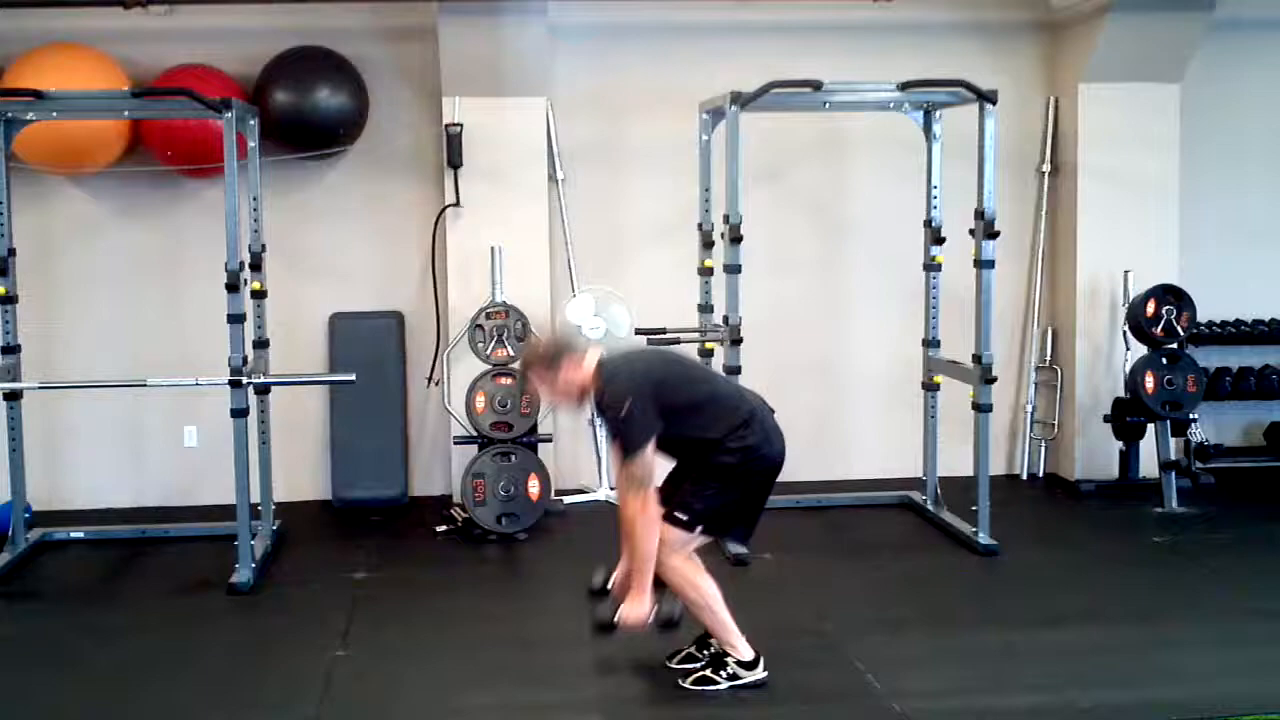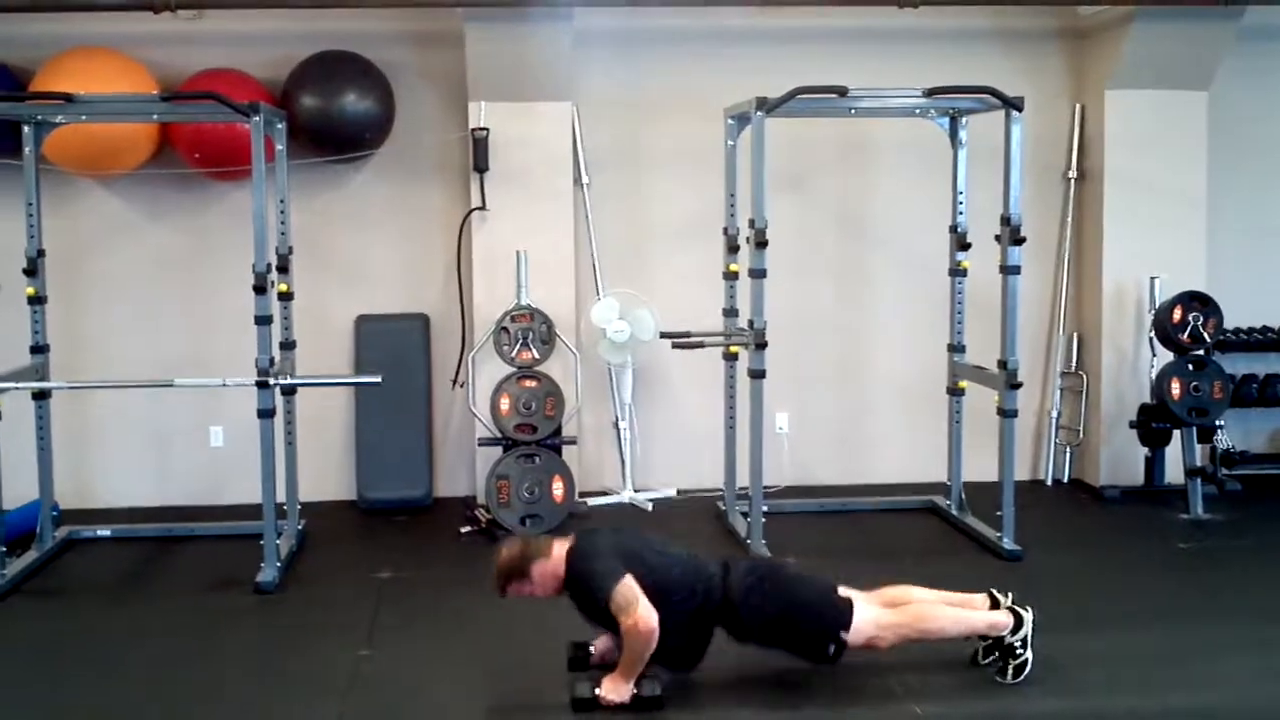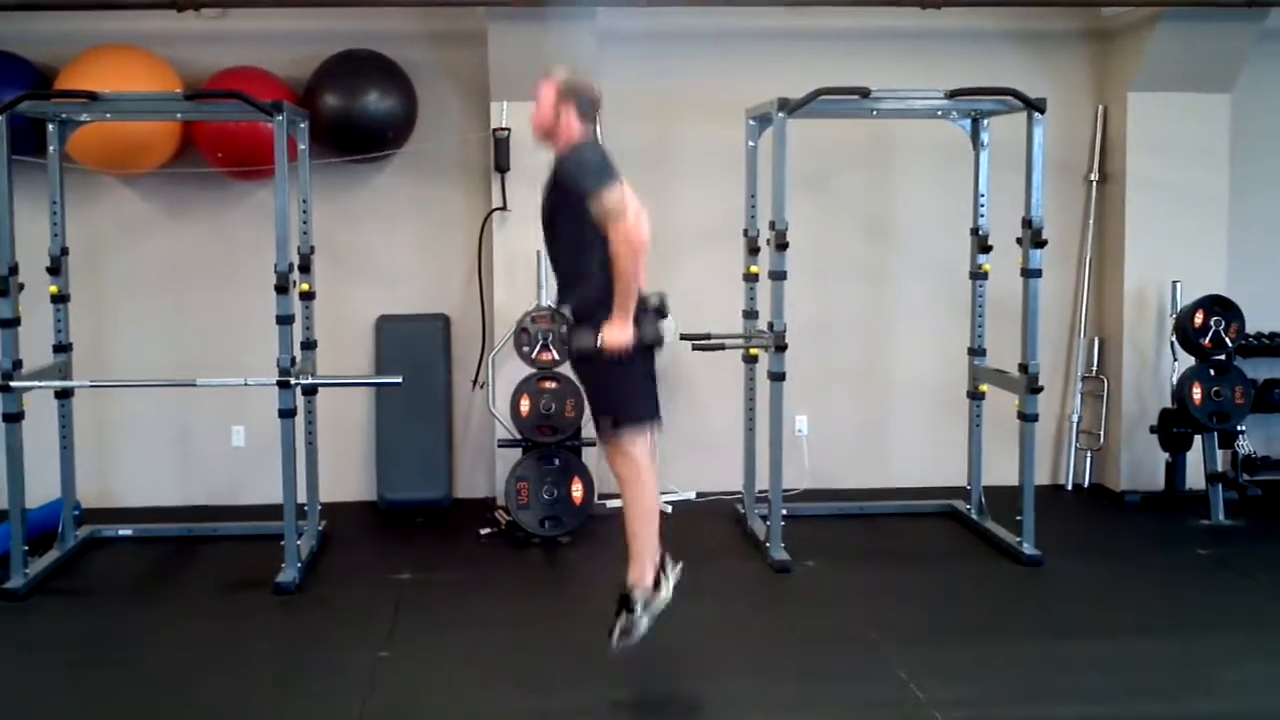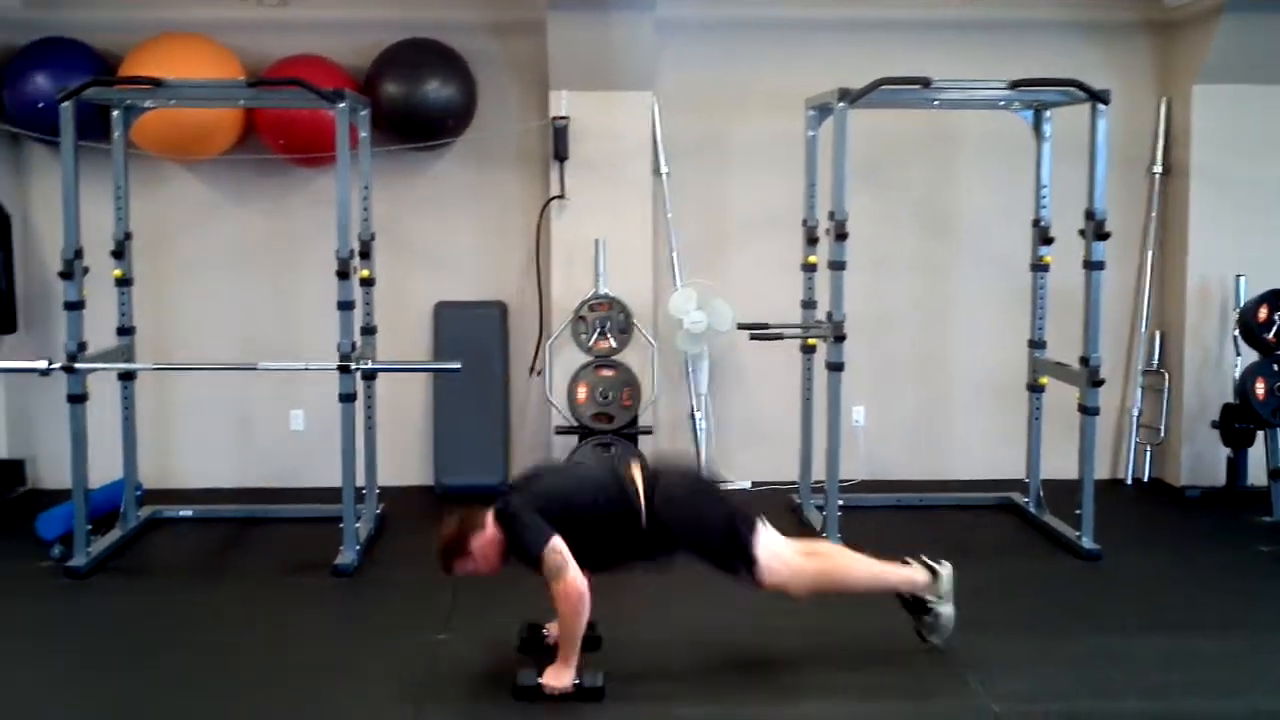
dt=1s
person 1, frame 1
left shoulder: (622, 393)
right shoulder: (614, 384)
left elbow: (640, 501)
right elbow: (630, 482)
left wrist: (640, 592)
right wrist: (628, 561)
left hip: (746, 447)
right hip: (725, 437)
left knee: (666, 550)
right knee: (671, 538)
left ankle: (742, 659)
right ankle: (718, 636)
person 1, frame 2
left shoulder: (587, 566)
right shoulder: (587, 541)
left elbow: (646, 623)
left wrist: (623, 676)
right wrist: (618, 637)
left hip: (742, 599)
right hip: (737, 581)
left knee: (873, 627)
right knee: (867, 607)
left ankle: (1005, 629)
right ankle: (989, 608)
person 1, frame 3
left shoulder: (578, 161)
right shoulder: (581, 162)
left elbow: (632, 225)
right elbow: (627, 224)
left wrist: (620, 317)
left hip: (610, 329)
right hip: (605, 322)
left knee: (627, 453)
right knee: (627, 450)
left ankle: (645, 583)
right ankle: (652, 565)
person 1, frame 4
left shoulder: (516, 522)
right shoulder: (520, 506)
left elbow: (574, 590)
left wrist: (564, 663)
right wrist: (568, 620)
left hip: (665, 505)
right hip: (658, 492)
left knee: (783, 570)
right knee: (783, 556)
left ankle: (920, 581)
right ankle: (913, 573)
